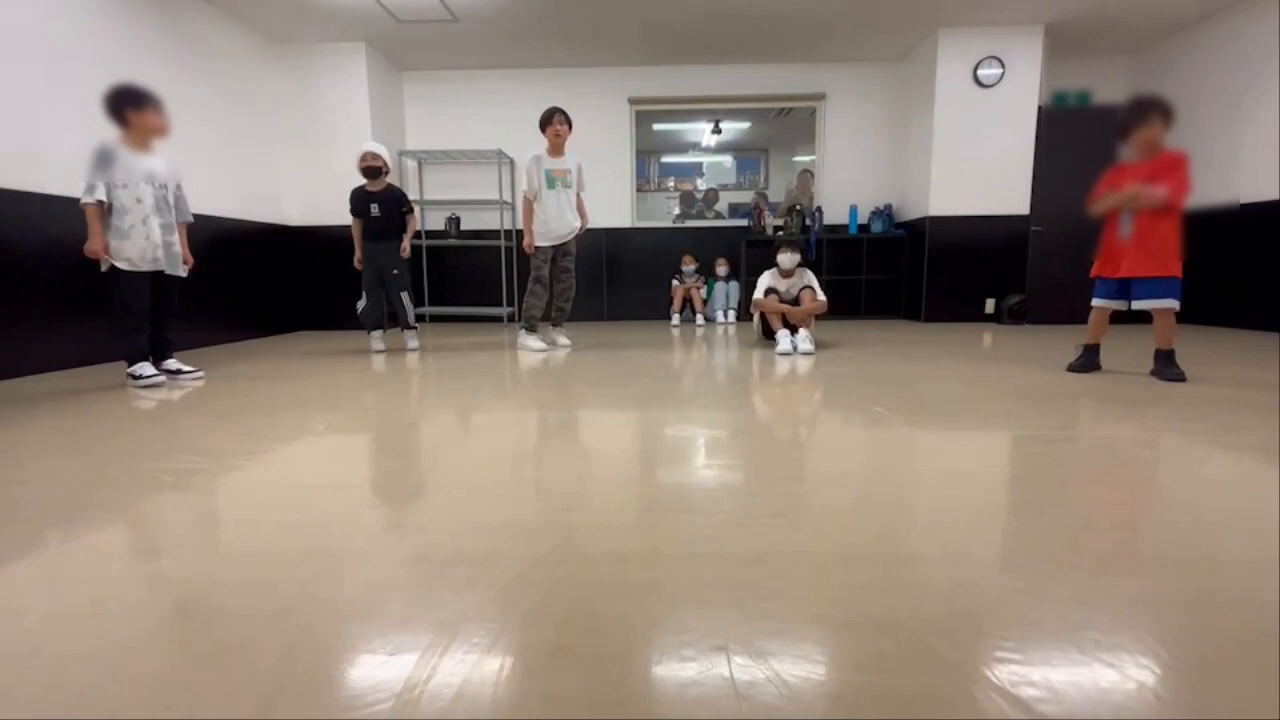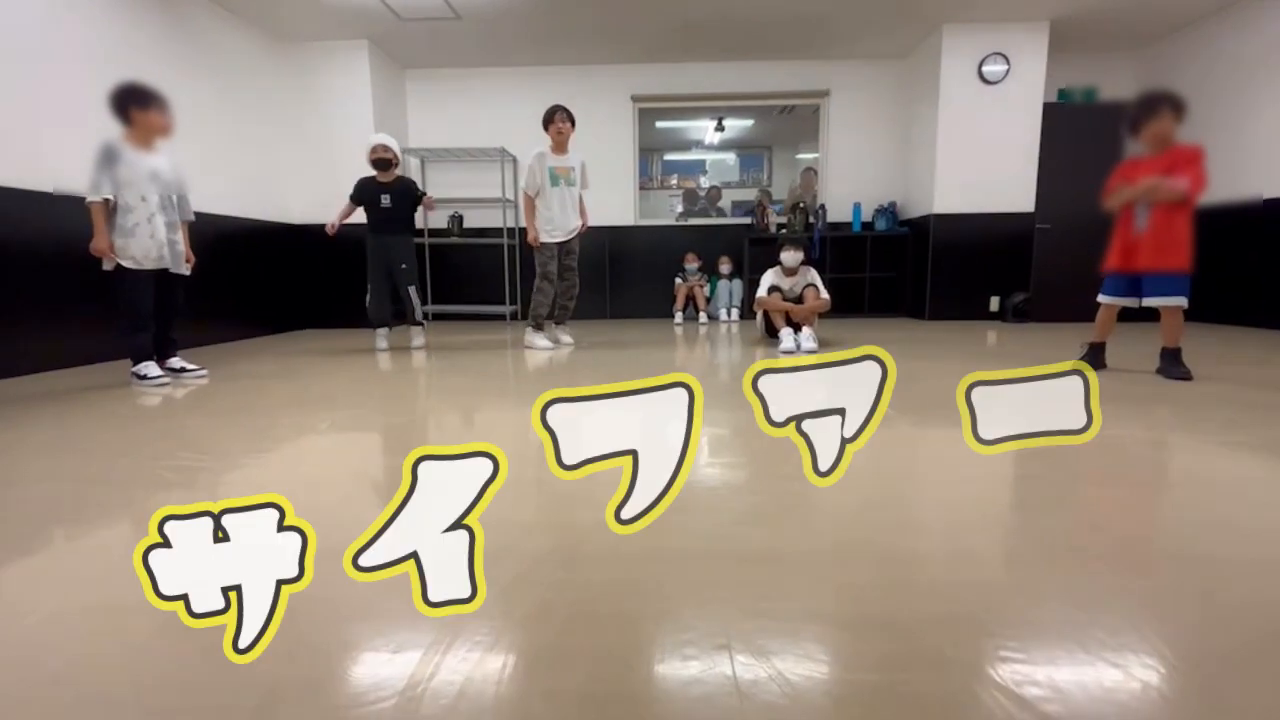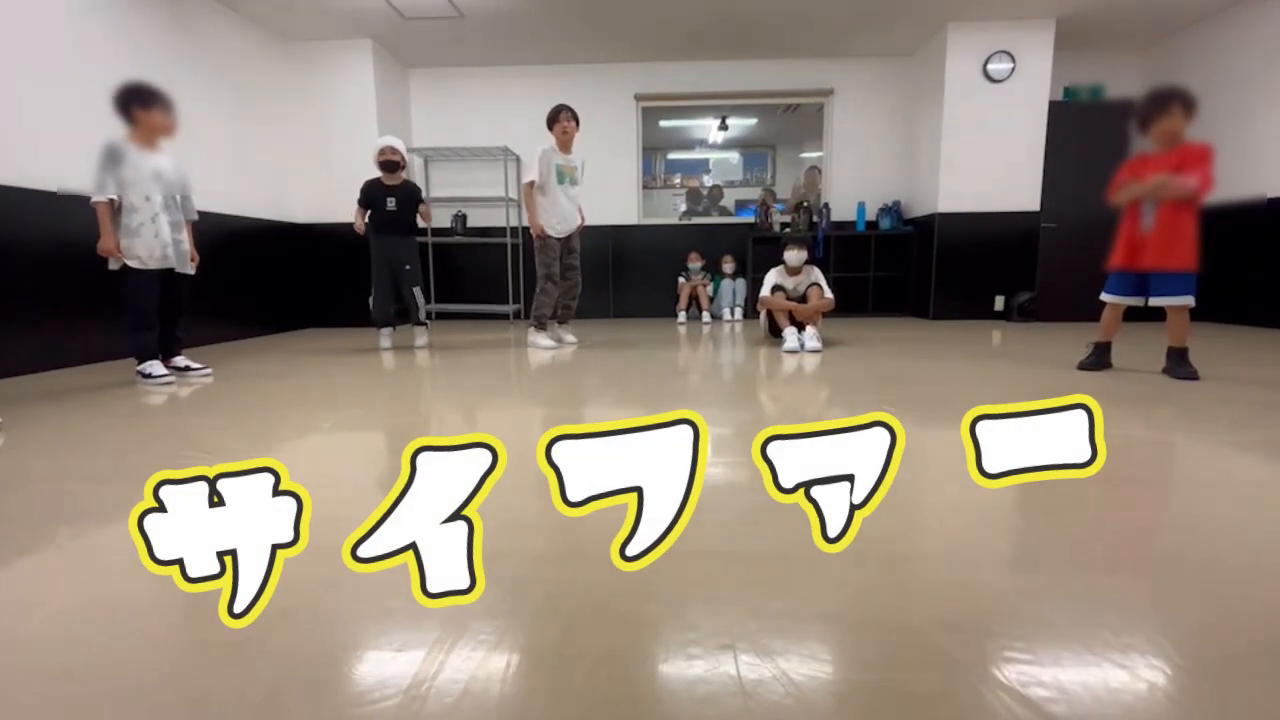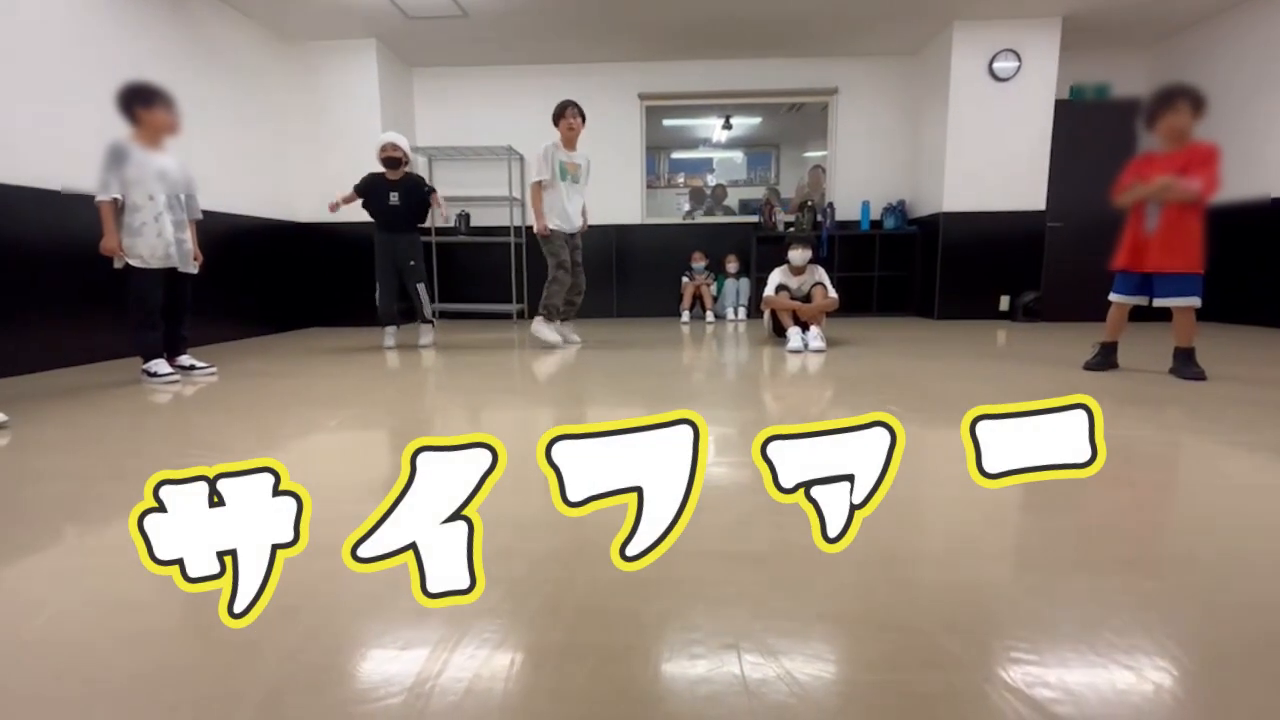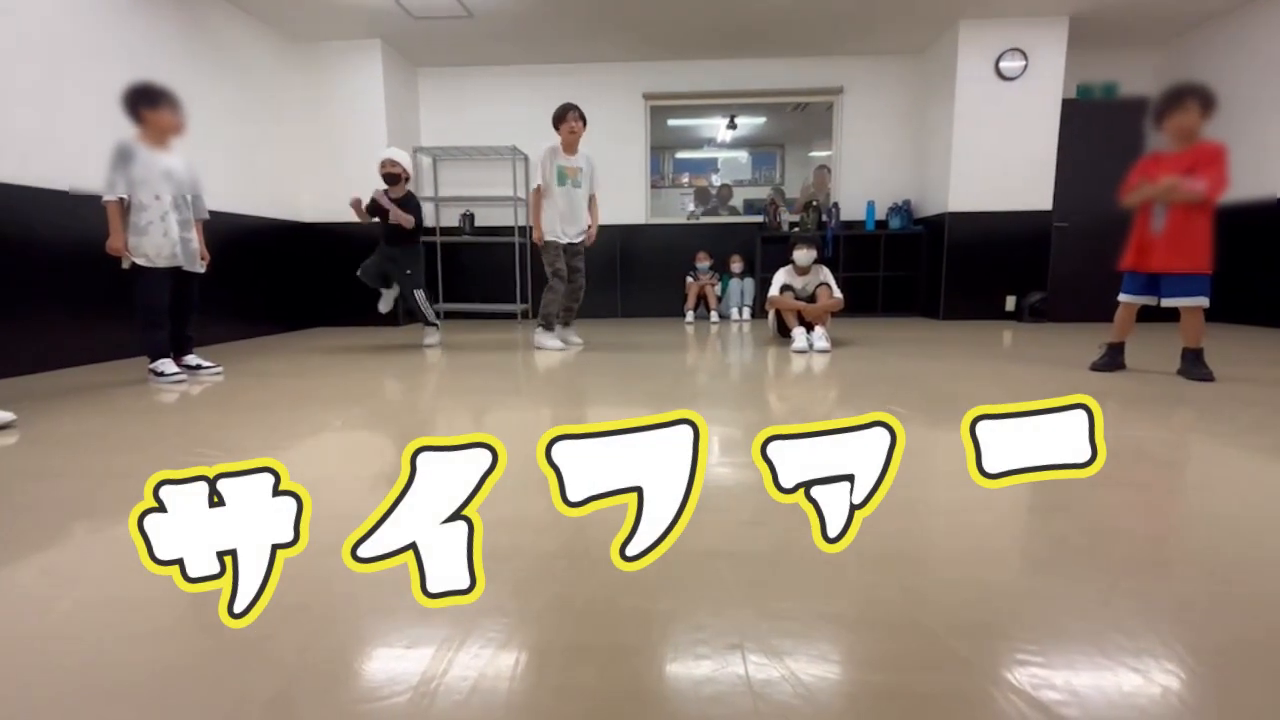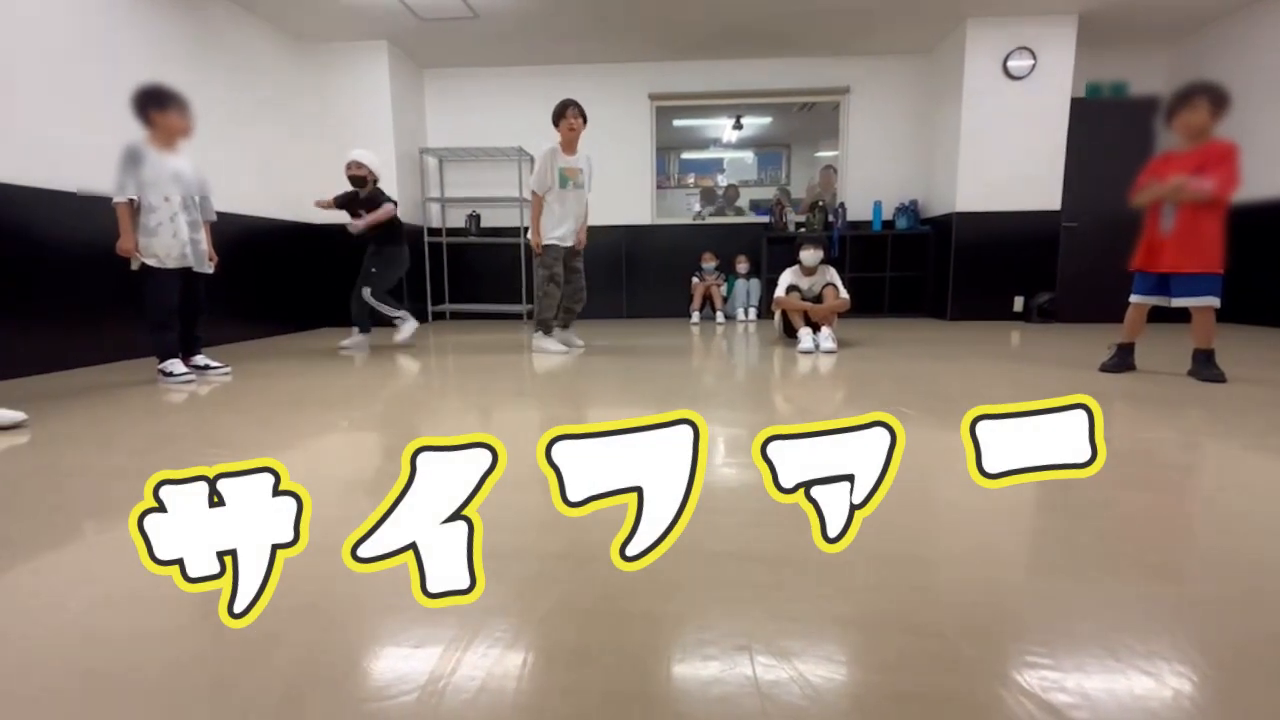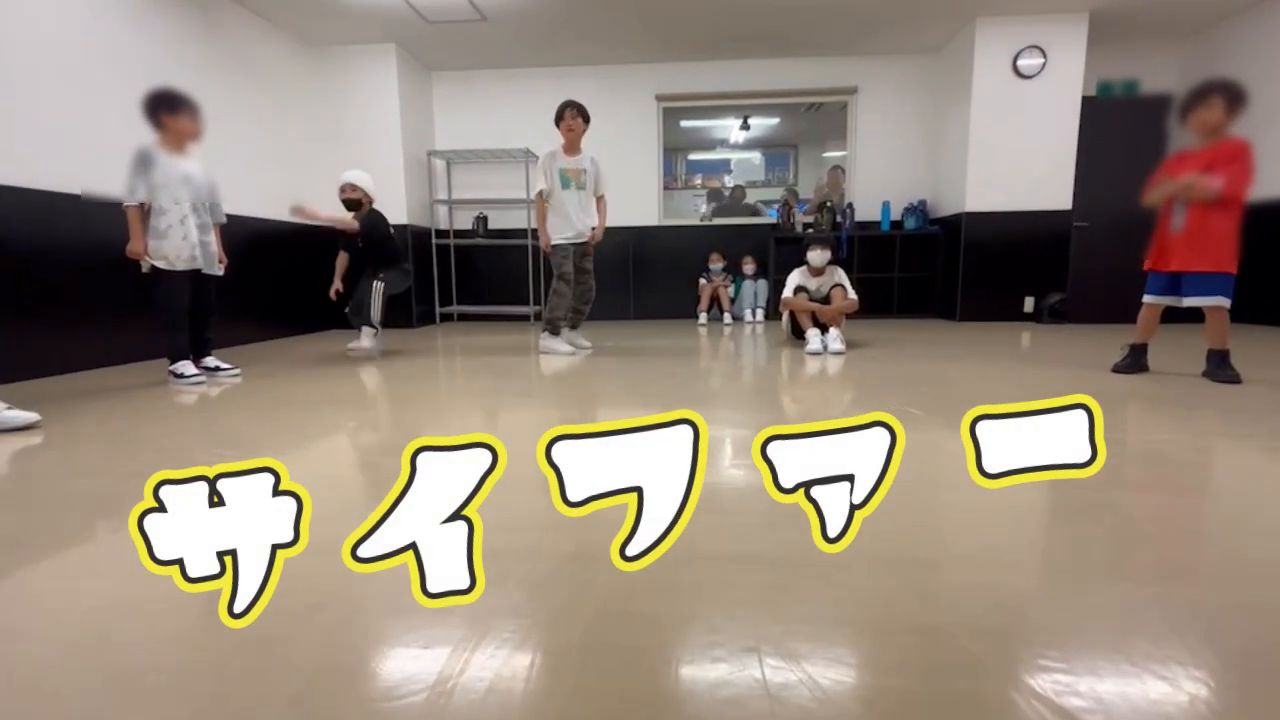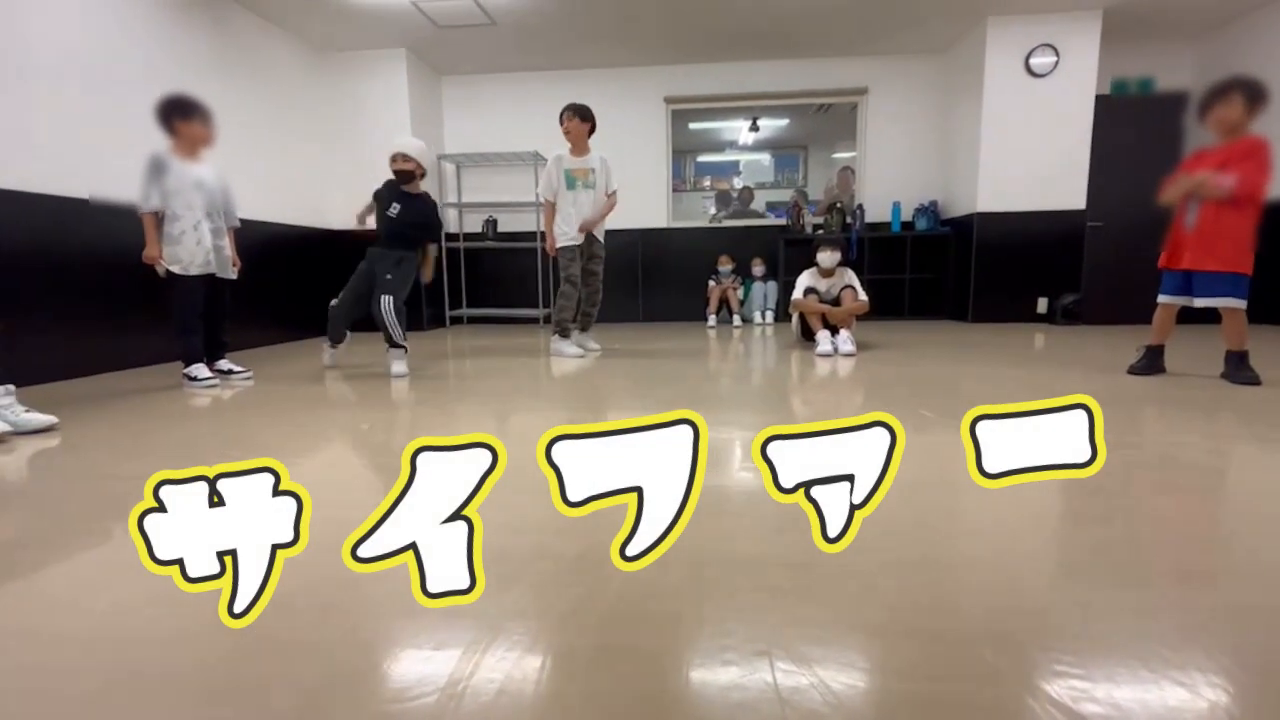
dt=0.3s
person 1, frame 1
left shoulder: (164, 165)
right shoulder: (110, 153)
left elbow: (178, 210)
right elbow: (94, 195)
left wrist: (184, 247)
right wrist: (95, 236)
left hip: (165, 253)
right hip: (128, 252)
left knee: (164, 308)
right knee: (134, 308)
left ankle: (164, 358)
right ankle: (138, 363)
person 1, frame 2
left shoulder: (166, 163)
right shoulder: (114, 151)
left elbow: (180, 208)
right elbow: (99, 195)
left wrist: (186, 246)
right wrist: (100, 234)
left hip: (169, 252)
right hip: (132, 250)
left knee: (168, 306)
right knee: (138, 307)
left ankle: (167, 356)
right ankle: (142, 362)
person 1, frame 3
left shoulder: (170, 163)
right shoulder: (118, 151)
left elbow: (184, 208)
right elbow: (105, 195)
left wrist: (190, 245)
right wrist: (107, 235)
left hip: (174, 251)
right hip: (137, 250)
left knee: (174, 305)
right knee: (143, 306)
left ankle: (173, 355)
right ankle: (147, 361)
person 1, frame 4
left shoulder: (174, 163)
right shoulder: (122, 150)
left elbow: (189, 208)
right elbow: (108, 195)
left wrist: (193, 244)
right wrist: (110, 234)
left hip: (177, 250)
right hip: (141, 249)
left knee: (178, 304)
right knee: (147, 305)
left ankle: (178, 354)
right ankle: (152, 359)
person 1, frame 5
left shoulder: (180, 163)
right shoulder: (128, 151)
left elbow: (195, 207)
right elbow: (114, 194)
left wrist: (200, 243)
right wrist: (116, 233)
left hip: (184, 250)
right hip: (148, 249)
left knee: (185, 303)
right knee: (154, 304)
left ankle: (184, 354)
right ankle: (159, 359)
person 1, frame 6
left shoulder: (188, 165)
right shoulder: (137, 152)
left elbow: (203, 209)
right elbow: (124, 197)
left wrist: (208, 245)
right wrist: (126, 235)
left hip: (192, 251)
right hip: (157, 249)
left knee: (193, 304)
right knee: (163, 305)
left ankle: (192, 354)
right ankle: (167, 359)
person 1, frame 7
left shoulder: (198, 167)
right shoulder: (148, 156)
left elbow: (213, 212)
right elbow: (135, 200)
left wrist: (218, 247)
right wrist: (136, 238)
left hip: (202, 253)
right hip: (167, 252)
left knee: (203, 306)
right knee: (175, 306)
left ankle: (203, 356)
right ankle: (179, 361)
person 1, frame 8
left shoulder: (212, 172)
right shoulder: (161, 162)
left elbow: (227, 216)
right elbow: (150, 207)
left wrist: (232, 251)
right wrist: (152, 244)
left hip: (216, 257)
right hip: (182, 256)
left knee: (217, 309)
right knee: (189, 310)
left ankle: (217, 359)
right ankle: (193, 363)
person 2, frame 1
left shoulder: (1174, 162)
right shoulder: (1116, 171)
left elbow: (1162, 197)
right elbow: (1095, 207)
left wrist: (1120, 199)
right wrist: (1128, 194)
left hip: (1156, 255)
right hip: (1115, 254)
left knee: (1163, 308)
right knee: (1101, 306)
left ankle: (1165, 359)
right ankle: (1090, 354)
person 2, frame 2
left shoulder: (1189, 156)
right shoulder: (1128, 166)
left elbow: (1180, 190)
right elbow: (1110, 201)
left wrist: (1133, 193)
right wrist: (1143, 187)
left hip: (1167, 250)
right hip: (1126, 249)
left knee: (1171, 305)
right knee: (1109, 302)
left ankle: (1170, 357)
right ankle: (1095, 353)
person 2, frame 3
left shoulder: (1197, 154)
right shoulder: (1136, 163)
left elbow: (1189, 188)
right elbow: (1117, 196)
left wrist: (1141, 190)
right wrist: (1152, 184)
left hip: (1174, 249)
right hip: (1132, 247)
left knee: (1177, 304)
right knee: (1114, 302)
left ankle: (1177, 357)
right ankle: (1101, 352)
person 2, frame 4
left shoulder: (1204, 154)
right shoulder: (1141, 162)
left elbow: (1193, 191)
right elbow: (1121, 198)
left wrist: (1145, 191)
right wrist: (1157, 186)
left hip: (1179, 250)
right hip: (1137, 248)
left knee: (1183, 305)
right knee: (1120, 301)
left ankle: (1184, 358)
right ankle: (1107, 352)
person 2, frame 5
left shoulder: (1212, 153)
right shoulder: (1150, 161)
left elbow: (1200, 192)
right elbow: (1128, 197)
left wrist: (1152, 192)
right wrist: (1163, 187)
left hip: (1187, 250)
right hip: (1145, 247)
left knee: (1191, 305)
right knee: (1128, 301)
left ankle: (1192, 359)
right ankle: (1114, 353)
person 2, frame 6
left shoulder: (1223, 152)
right shoulder: (1162, 161)
left elbow: (1208, 191)
right elbow: (1138, 197)
left wrist: (1163, 190)
right wrist: (1171, 186)
left hip: (1198, 250)
right hip: (1156, 247)
left knee: (1202, 305)
right knee: (1139, 302)
left ankle: (1203, 359)
right ankle: (1124, 353)
person 2, frame 7
left shoulder: (1237, 150)
right shoulder: (1177, 159)
left elbow: (1221, 189)
right elbow: (1150, 196)
left wrist: (1177, 188)
right wrist: (1183, 185)
left hip: (1211, 249)
right hip: (1169, 246)
left knee: (1215, 305)
right knee: (1152, 302)
left ankle: (1218, 360)
right ankle: (1136, 354)
person 2, frame 8
left shoulder: (1255, 148)
right shoulder: (1198, 158)
left elbow: (1233, 187)
right elbow: (1166, 195)
left wrist: (1191, 185)
right wrist: (1197, 183)
left hip: (1226, 248)
right hip: (1183, 245)
left knee: (1231, 306)
right knee: (1166, 302)
left ankle: (1237, 362)
right ankle: (1152, 356)
person 3, frame 1
left shoulder: (574, 163)
right shoulder: (536, 161)
right elbow: (528, 200)
left wrist: (583, 217)
right wrist: (527, 233)
left hip: (568, 234)
right hip: (542, 235)
left knee: (565, 283)
right knee: (539, 282)
left ankle: (557, 328)
right ankle: (527, 332)
person 3, frame 2
left shoulder: (578, 161)
right shoulder: (539, 158)
right elbow: (528, 196)
left wrist: (584, 216)
right wrist: (530, 228)
left hip: (571, 232)
right hip: (546, 232)
left knee: (569, 281)
right knee: (546, 279)
left ankle: (559, 327)
right ankle: (535, 330)
person 3, frame 3
left shoulder: (578, 160)
right shoulder: (546, 154)
right elbow: (529, 187)
left wrist: (580, 214)
right wrist: (533, 220)
left hip: (571, 230)
right hip: (547, 230)
left knee: (572, 280)
right knee: (549, 279)
left ankle: (561, 325)
right ankle: (537, 330)
person 3, frame 4
left shoulder: (584, 158)
right shoulder: (549, 150)
right elbow: (536, 185)
left wrist: (584, 216)
right wrist: (539, 218)
left hip: (573, 227)
right hip: (551, 225)
left knee: (577, 278)
right knee: (562, 268)
left ankle: (564, 322)
right ankle: (544, 319)
person 3, frame 5
left shoulder: (586, 160)
right shoulder: (550, 154)
left elbow: (591, 197)
right elbow: (537, 192)
left wrist: (594, 225)
right wrist: (536, 226)
left hip: (576, 234)
right hip: (550, 233)
left knee: (575, 282)
right knee: (557, 280)
left ankle: (564, 327)
right ankle: (545, 330)
person 3, frame 6
left shoulder: (585, 160)
right shoulder: (548, 156)
right elbow: (537, 195)
left wrist: (582, 229)
right wrist: (535, 232)
left hip: (571, 236)
right hip: (548, 235)
left knee: (577, 287)
right knee: (552, 282)
left ankle: (563, 330)
right ankle: (542, 335)
person 3, frame 7
left shoulder: (590, 161)
right shoulder: (549, 158)
left elbow: (600, 197)
right elbow: (541, 198)
left wrist: (601, 225)
right wrist: (542, 232)
left hip: (585, 235)
right hip: (559, 235)
left knee: (586, 285)
right knee: (563, 281)
left ankle: (571, 330)
right ankle: (549, 335)
person 3, frame 8
left shoulder: (600, 161)
right shoulder: (557, 162)
left elbow: (612, 196)
right elbow: (549, 202)
left wrist: (596, 218)
right wrist: (549, 235)
left hip: (594, 235)
right hip: (567, 235)
left knee: (593, 286)
right knee: (571, 283)
left ankle: (581, 332)
right ankle: (560, 337)
person 4, frame 1
left shoulder: (396, 194)
right shoulder: (357, 195)
left elbow: (410, 218)
right elbow: (356, 222)
left wrist: (407, 240)
right wrist: (358, 250)
left hip: (394, 248)
right hip: (370, 249)
left knee: (400, 292)
right knee: (370, 294)
left ankle: (410, 333)
right ankle: (376, 335)
person 4, frame 2
left shoulder: (406, 185)
right shoulder: (364, 185)
left elbow: (423, 202)
right elbow: (351, 206)
left wrist: (428, 203)
right wrist: (337, 220)
left hip: (402, 241)
right hip: (376, 243)
left knee: (408, 287)
right knee: (377, 290)
left ankle: (417, 330)
right ankle: (382, 332)
person 4, frame 3
left shoulder: (411, 189)
right shoulder: (370, 188)
left elbow: (426, 218)
right elbow: (361, 211)
left wrist: (424, 212)
right wrist: (358, 221)
left hip: (406, 243)
right hip: (380, 244)
left knee: (413, 288)
right knee: (381, 292)
left ankle: (420, 329)
right ankle: (385, 332)
person 4, frame 4
left shoulder: (415, 181)
right shoulder: (372, 181)
left elbow: (434, 197)
right elbow: (354, 194)
left wrist: (441, 208)
right wrist: (339, 202)
left hip: (409, 239)
right hip: (384, 240)
left knee: (417, 285)
right knee: (385, 288)
left ankle: (426, 327)
right ankle: (390, 330)
person 4, frame 5
left shoulder: (411, 200)
right shoulder: (379, 197)
left elbow: (410, 223)
right elbow: (366, 218)
left wrist: (388, 205)
right wrist: (357, 207)
left hip: (409, 251)
right hip: (386, 249)
left knee: (416, 292)
right knee: (366, 272)
left ankle: (432, 329)
right ankle: (388, 288)
person 4, frame 6
left shoulder: (378, 196)
right shoulder: (351, 198)
left elbow: (390, 210)
right elbow: (333, 202)
left wrist: (364, 221)
right wrist: (323, 203)
left hip: (394, 252)
right hip: (375, 251)
left knee: (370, 292)
right knee: (359, 294)
left ankle: (405, 320)
right ankle: (361, 334)
person 4, frame 7
left shoulder: (375, 220)
right shoulder: (352, 222)
left elbow: (352, 225)
right elbow: (344, 253)
left wrist: (314, 216)
right wrist: (336, 280)
left hip: (397, 271)
right hip: (371, 271)
left knee: (377, 285)
right knee: (354, 308)
left ankle: (370, 334)
right ankle: (367, 337)
person 4, frame 8
left shoulder: (426, 205)
right shoulder: (389, 188)
left elbow: (431, 242)
left wrist: (428, 269)
right wrist: (365, 212)
left hip: (404, 261)
right hip: (377, 256)
left knee: (388, 303)
right knee: (342, 305)
left ankle: (398, 354)
right ankle: (333, 345)
